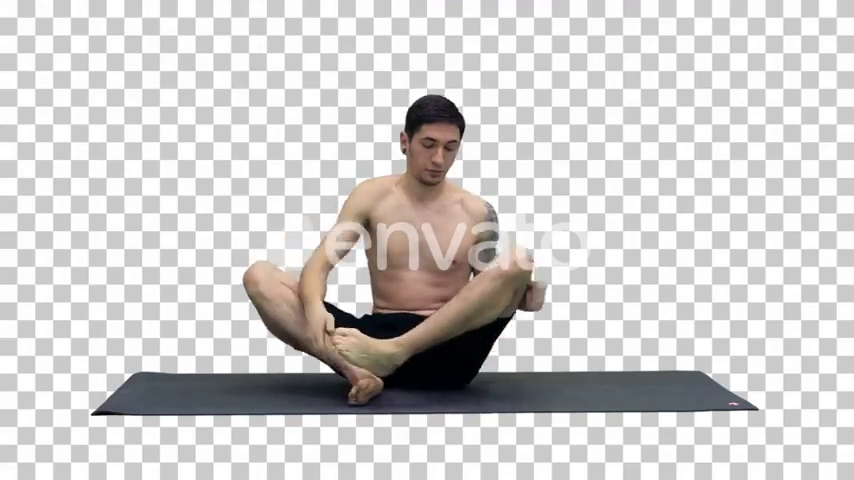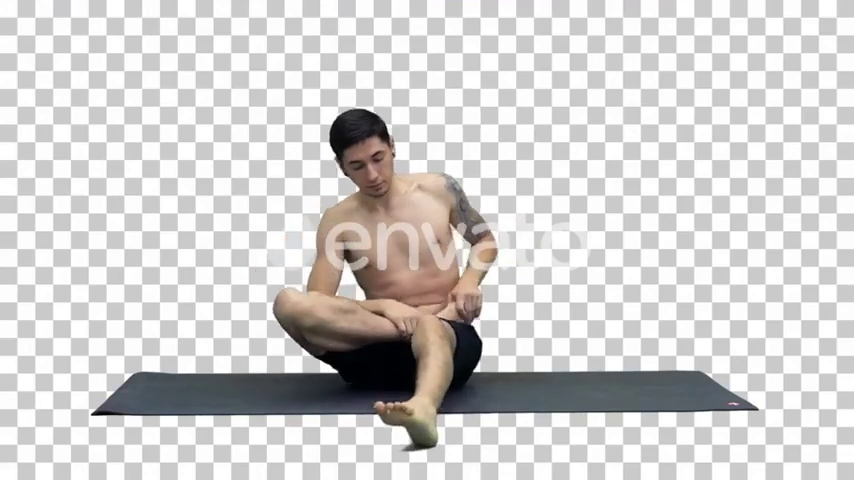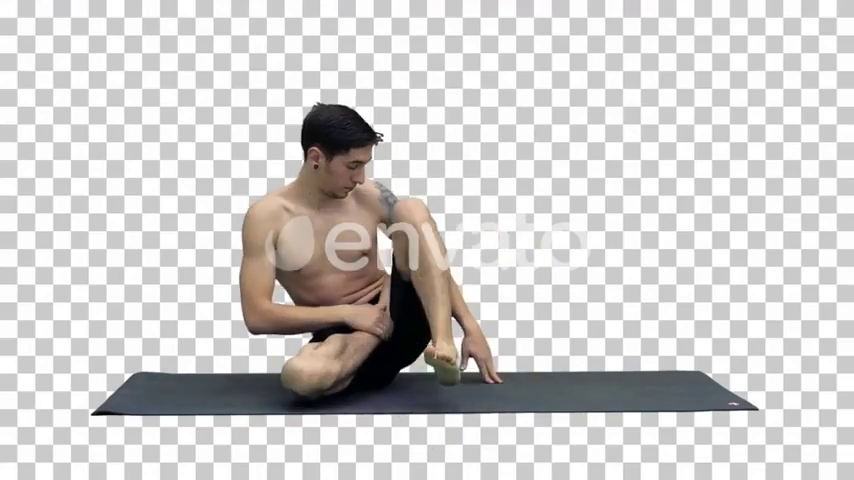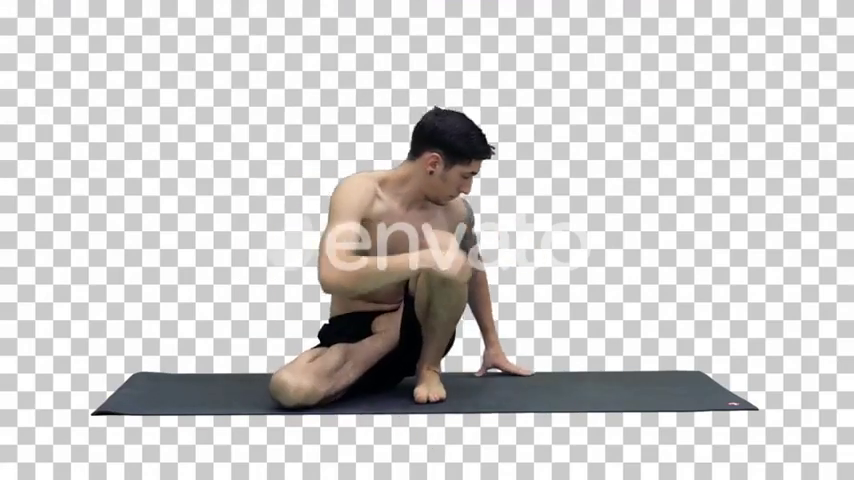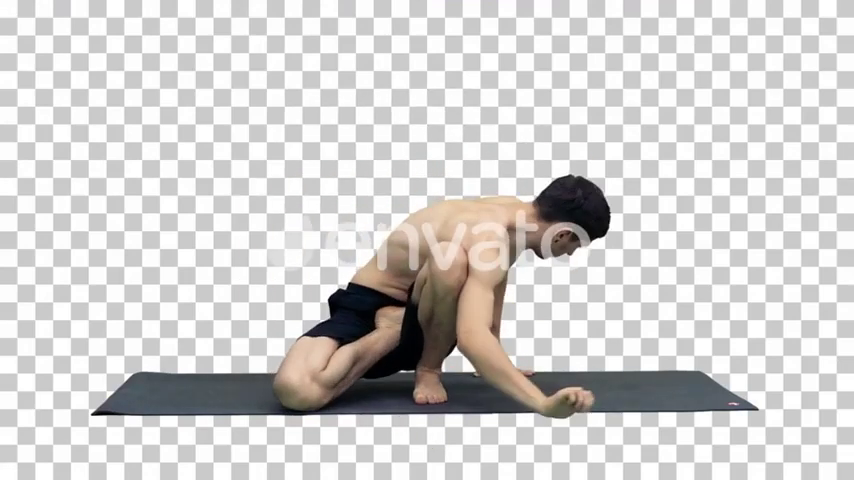
dt=1s
person 1, frame 1
left shoulder: (477, 213)
right shoulder: (373, 195)
left elbow: (492, 292)
right elbow: (319, 264)
left wrist: (521, 297)
right wrist: (314, 308)
left hip: (449, 352)
right hip: (380, 335)
left knee: (519, 261)
right knee: (258, 277)
left ankle: (393, 351)
right ankle: (354, 369)
person 1, frame 2
left shoulder: (439, 188)
right shoulder: (338, 220)
left elbow: (485, 240)
right elbow: (314, 304)
left wrist: (471, 279)
right wrist: (384, 306)
left hip: (448, 336)
right hip: (382, 352)
left knee: (432, 332)
right knee: (288, 304)
right ankle: (425, 321)
person 1, frame 3
left shoulder: (371, 196)
right shoulder: (267, 216)
left elbow: (436, 263)
right elbow: (257, 316)
left wrist: (471, 329)
right wrist: (346, 314)
left hip: (402, 317)
right hip: (341, 335)
left knee: (413, 210)
right knee: (297, 374)
left ankle: (443, 344)
right ankle: (383, 334)
person 1, frame 4
left shoulder: (455, 210)
right shoulder: (360, 193)
left elbow: (473, 271)
right elbow: (333, 277)
left wrist: (493, 346)
right wrist: (424, 259)
left hip: (422, 333)
right hip: (354, 336)
left knee: (442, 244)
right knee: (287, 388)
left ankle: (428, 367)
person 1, frame 5
left shoulder: (512, 214)
right shoulder: (488, 242)
left elbow: (492, 285)
right elbow: (471, 339)
left wrist: (495, 354)
right wrist: (544, 403)
left hip: (420, 319)
right hip: (366, 309)
right knee: (295, 390)
left ankle: (428, 370)
